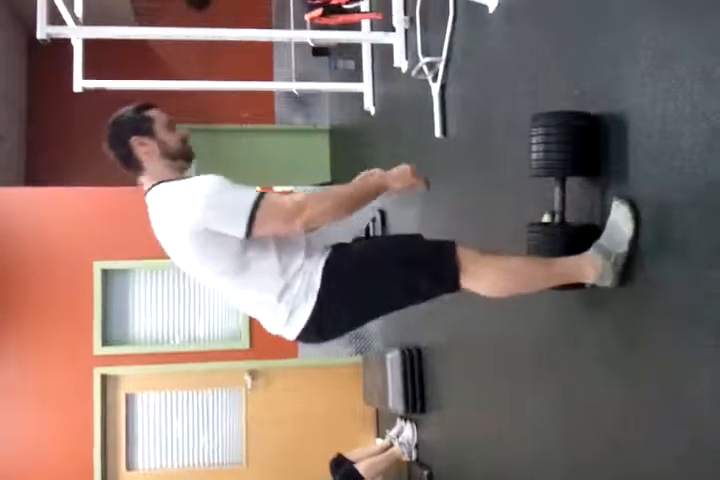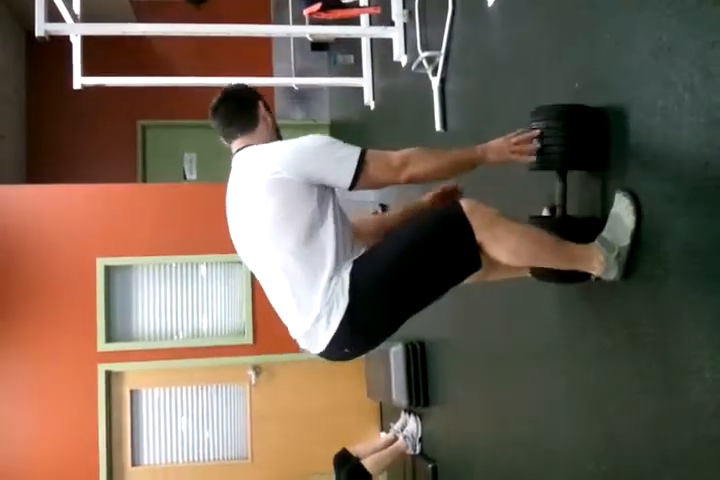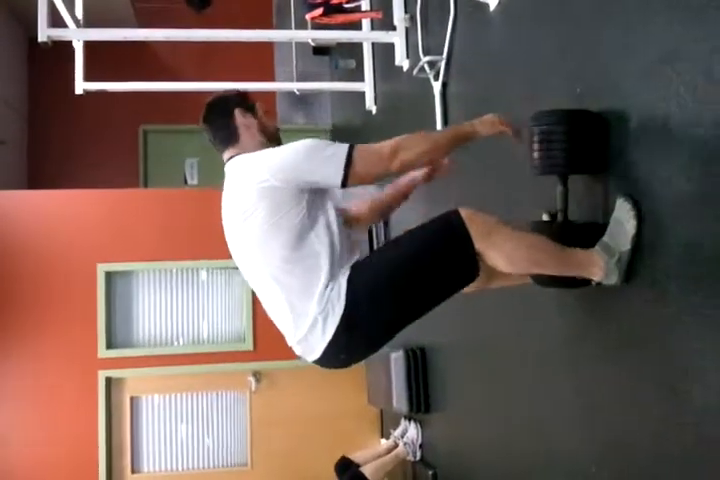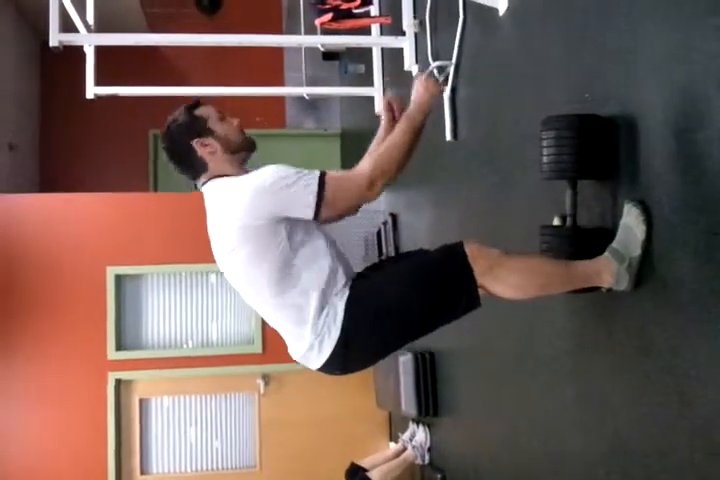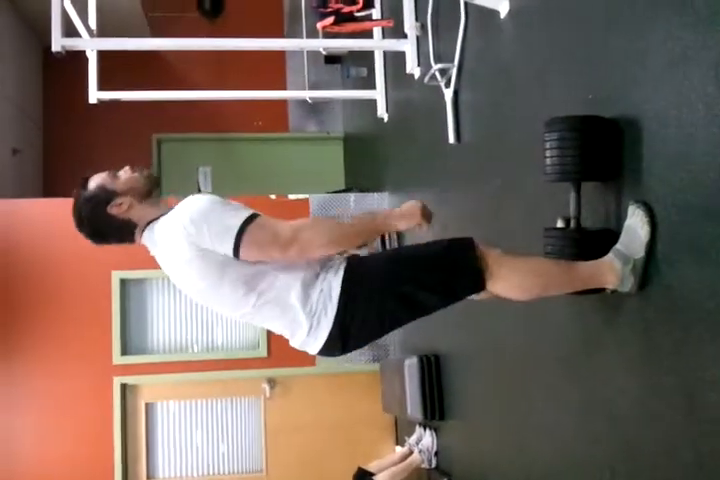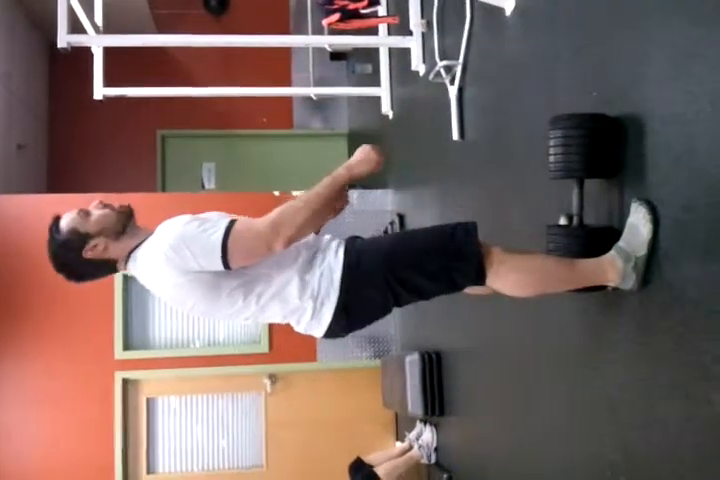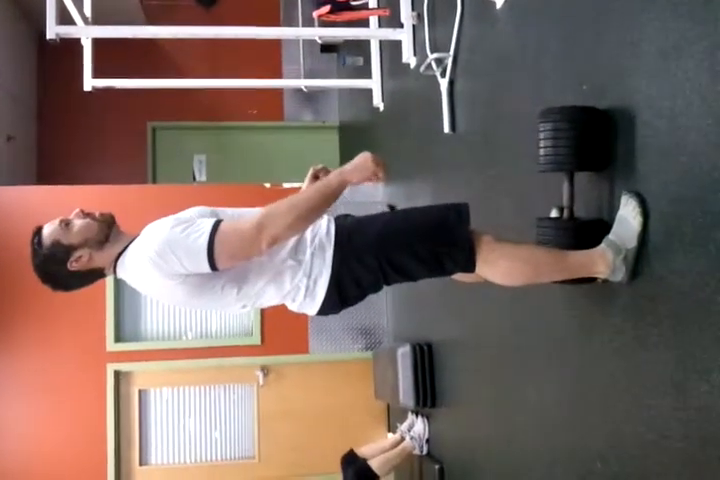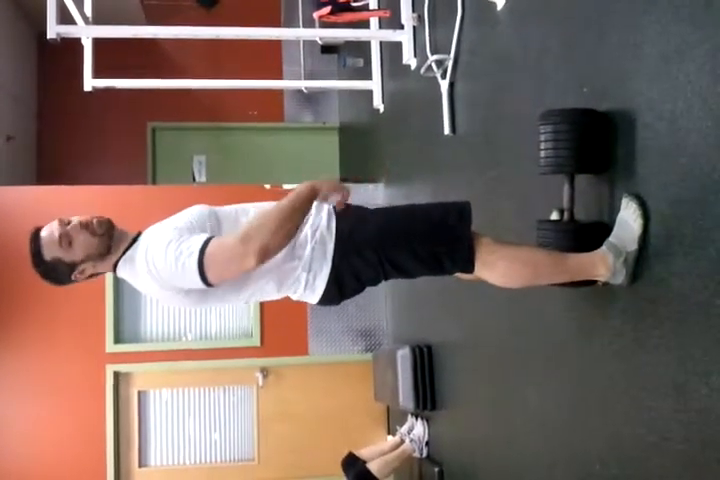
dt=0.5s
person 1, frame 1
left shoulder: (179, 206)
right shoulder: (194, 199)
left elbow: (282, 219)
right elbow: (299, 215)
left wrist: (360, 185)
right wrist: (380, 182)
left hip: (313, 296)
right hip: (320, 298)
left knee: (447, 260)
right knee: (461, 264)
left ankle: (552, 273)
right ankle: (590, 266)
person 1, frame 2
left shoulder: (242, 192)
right shoulder: (294, 153)
right elbow: (402, 167)
left wrist: (424, 207)
right wrist: (486, 153)
left hip: (328, 330)
right hip: (347, 315)
left knee: (464, 255)
right knee: (473, 214)
left ankle: (567, 260)
right ankle: (599, 259)
person 1, frame 3
left shoulder: (241, 193)
right shoulder: (280, 161)
left elbow: (350, 218)
right elbow: (392, 156)
left wrist: (415, 179)
right wrist: (473, 128)
left hip: (327, 335)
right hip: (342, 320)
left knee: (465, 266)
right knee: (472, 226)
left ankle: (567, 266)
right ankle: (598, 264)
person 1, frame 4
left shoulder: (230, 203)
right shoulder: (261, 187)
left elbow: (345, 193)
right elbow: (365, 183)
left wrist: (388, 129)
right wrist: (420, 107)
left hip: (331, 337)
right hip: (346, 328)
left knee: (468, 265)
right knee: (481, 259)
left ankle: (587, 271)
right ankle: (609, 270)
person 1, frame 5
left shoulder: (170, 242)
right shoulder: (191, 215)
right elbow: (293, 242)
left wrist: (355, 232)
right wrist: (390, 217)
left hip: (324, 319)
right hip: (339, 306)
left knee: (468, 271)
right knee: (485, 262)
left ankle: (573, 277)
right ankle: (609, 270)
person 1, frame 6
left shoulder: (162, 263)
right shoulder: (173, 244)
right elbow: (277, 233)
left wrist: (322, 205)
right wrist: (349, 170)
left hip: (330, 300)
right hip: (343, 283)
left knee: (466, 262)
right knee: (485, 259)
left ankle: (568, 275)
right ankle: (613, 267)
person 1, frame 7
left shoulder: (148, 259)
right shoulder: (159, 252)
right elbow: (265, 235)
left wrist: (308, 192)
right wrist: (346, 175)
left hip: (320, 269)
right hip: (333, 260)
left knee: (457, 251)
right knee: (475, 247)
left ankle: (553, 265)
right ankle: (602, 259)
person 1, frame 8
left shoulder: (156, 241)
right shoulder: (160, 265)
right elbow: (252, 252)
left wrist: (313, 198)
right wrist: (313, 186)
left hip: (326, 235)
right hip: (335, 257)
left knee: (460, 246)
right knee: (476, 250)
left ankle: (560, 266)
right ankle: (604, 262)
